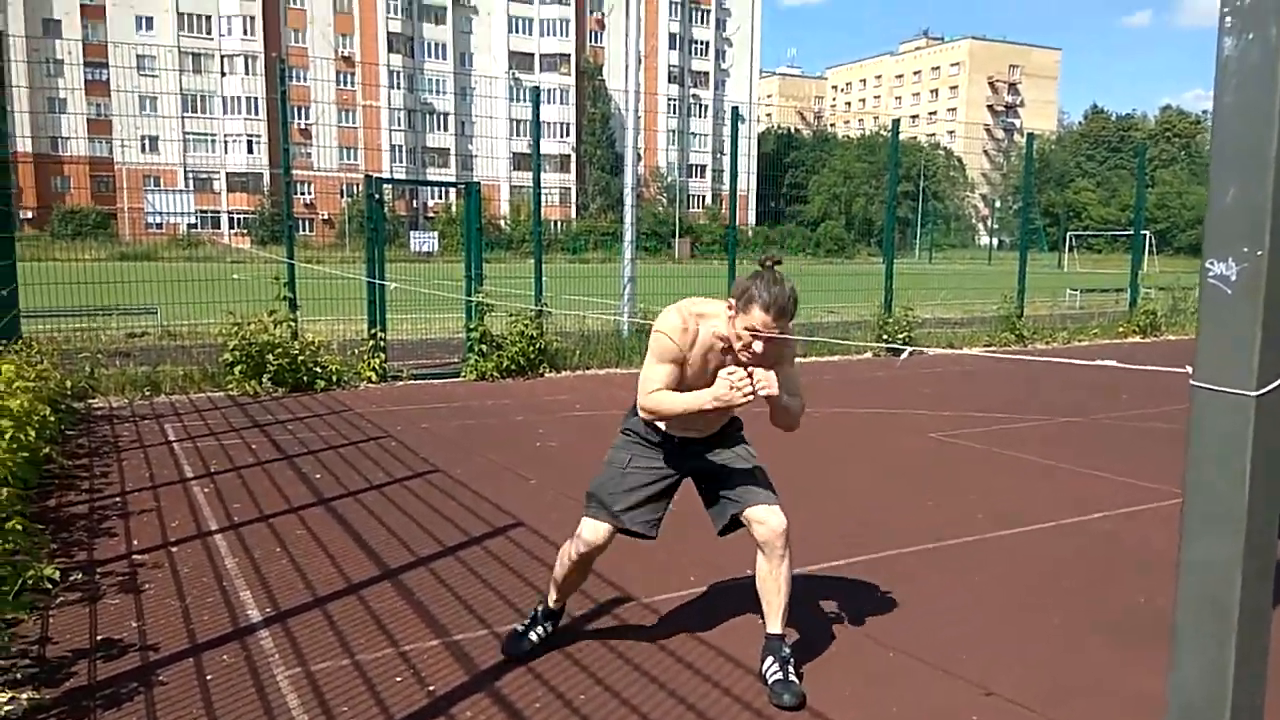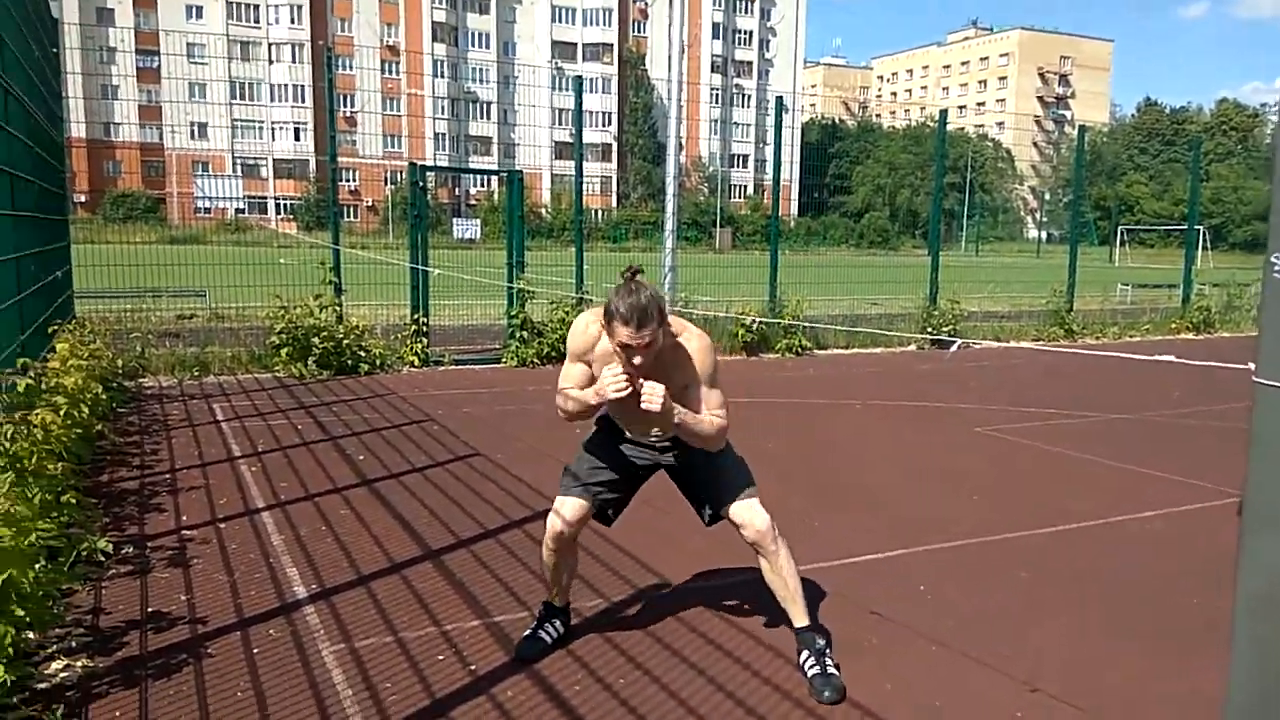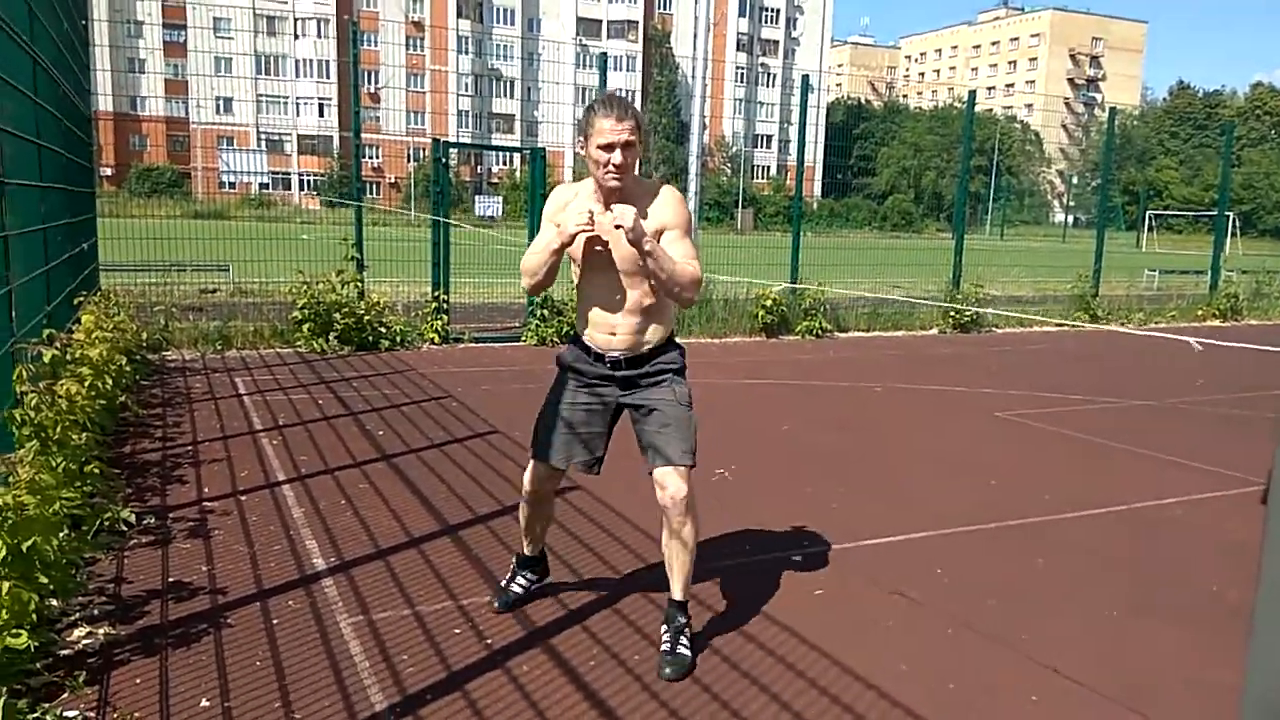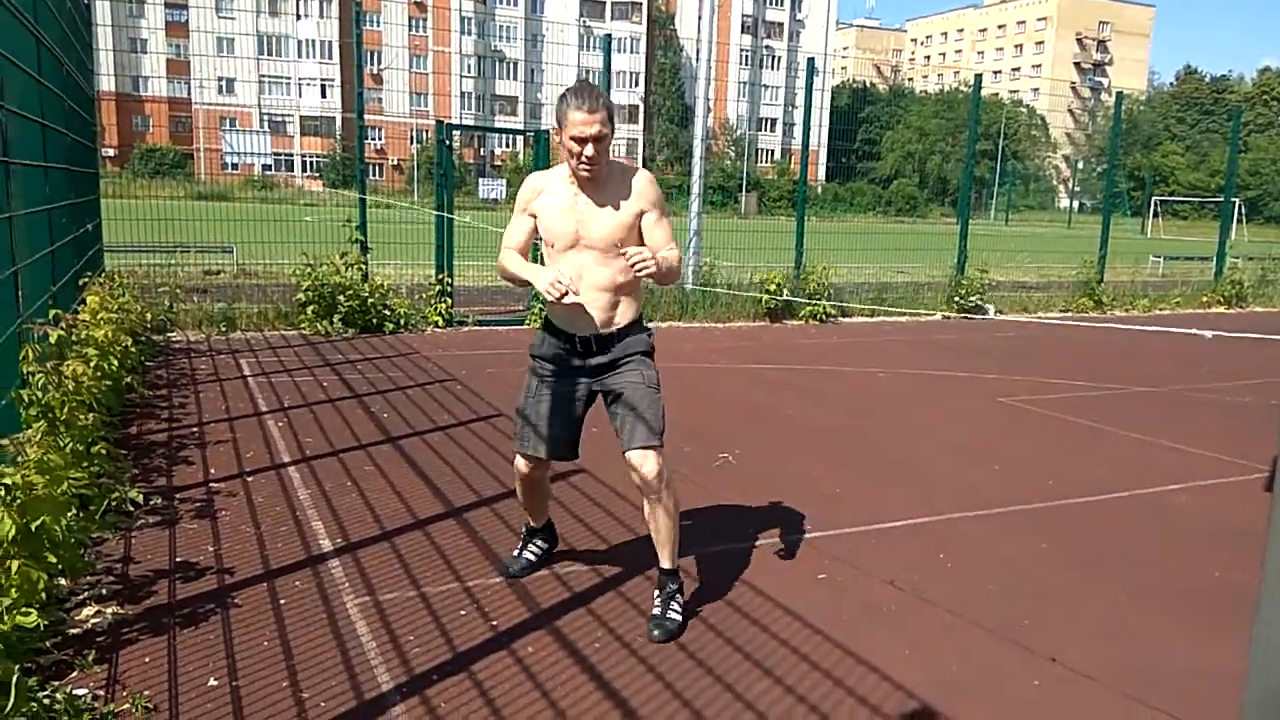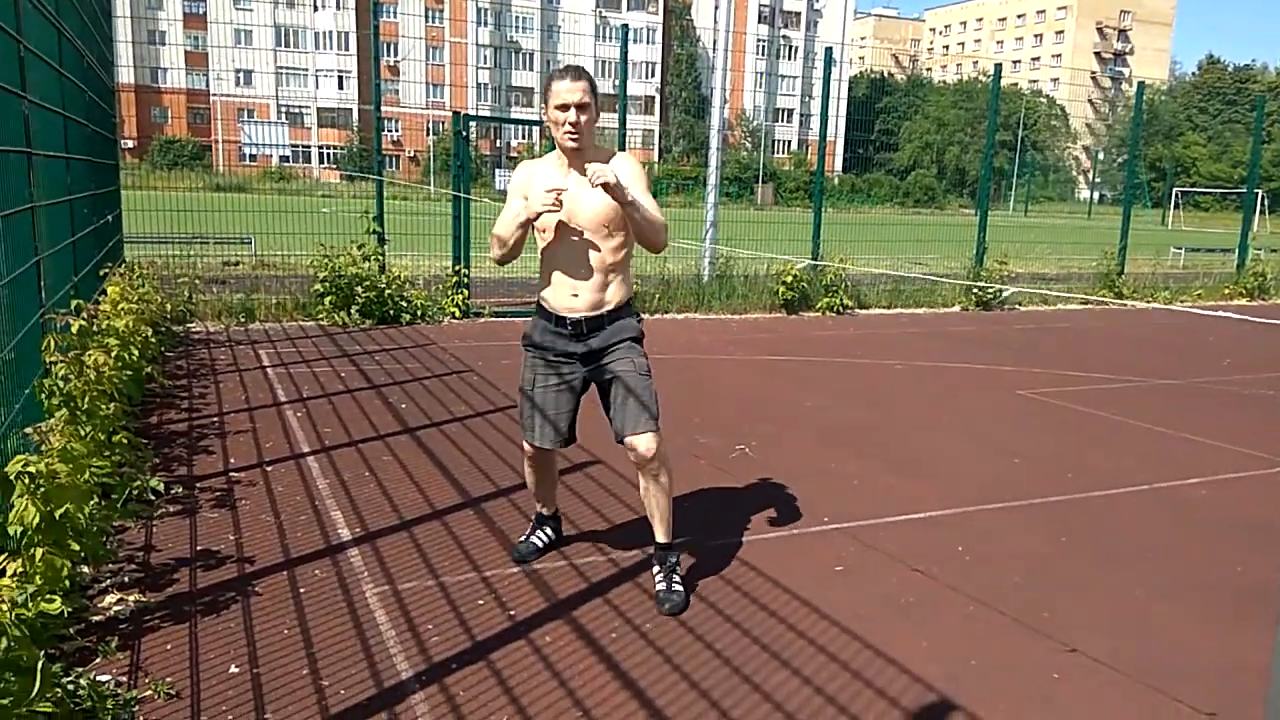
dt=0.4s
person 1, frame 1
left shoulder: (774, 341)
right shoulder: (680, 325)
left elbow: (793, 416)
right elbow: (647, 400)
left wrist: (776, 399)
right wrist: (711, 399)
left hip: (719, 437)
right hip: (652, 436)
left knee: (773, 528)
right knee: (588, 538)
left ankle: (776, 650)
right ankle: (549, 614)
person 1, frame 2
left shoulder: (694, 347)
right shoulder: (586, 332)
left elbow: (716, 433)
right elbow: (566, 407)
left wrist: (674, 414)
right wrist: (594, 396)
left hip: (691, 440)
right hip: (619, 439)
left knee: (757, 528)
right knee: (560, 526)
left ankle: (809, 641)
right ankle: (554, 616)
person 1, frame 3
left shoulder: (666, 203)
right shoulder: (564, 201)
left elbow: (690, 291)
right elbow: (529, 281)
left wrist: (642, 246)
right wrist: (561, 236)
left hip: (654, 367)
right hip: (588, 364)
left knee: (675, 491)
right knee: (539, 476)
left ankle: (677, 614)
right ankle: (531, 564)
person 1, frame 4
left shoulder: (640, 185)
right shoulder: (536, 187)
left elbow: (671, 268)
right elbow: (506, 260)
left wrist: (657, 265)
right wrist: (534, 274)
left hip: (624, 348)
right hip: (558, 346)
left knee: (647, 469)
right knee: (528, 464)
left ankle: (669, 584)
right ankle: (539, 535)
person 1, frame 5
left shoulder: (625, 167)
right shoulder: (527, 175)
left elbow: (657, 241)
right elbow: (498, 253)
left wrist: (626, 198)
right wrist: (526, 215)
left hip: (615, 330)
right hip: (550, 333)
left knee: (647, 447)
right knee: (538, 446)
left ankle: (666, 558)
right ankle: (548, 521)
